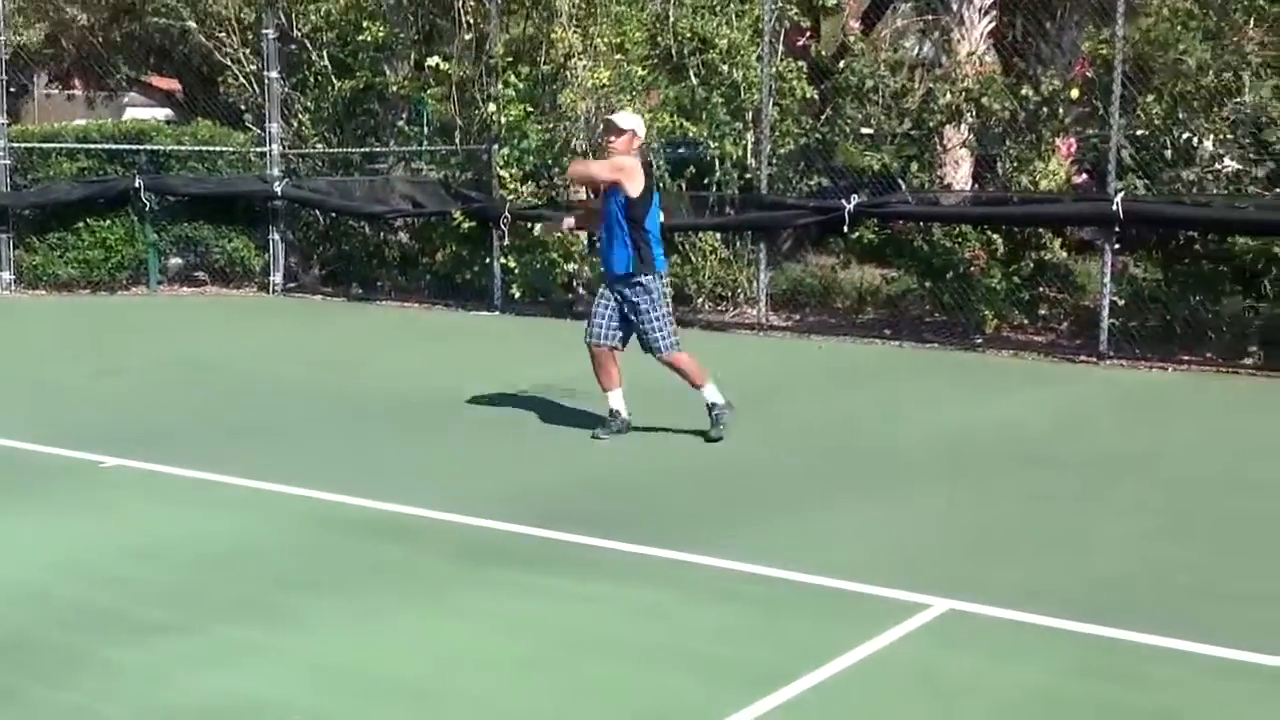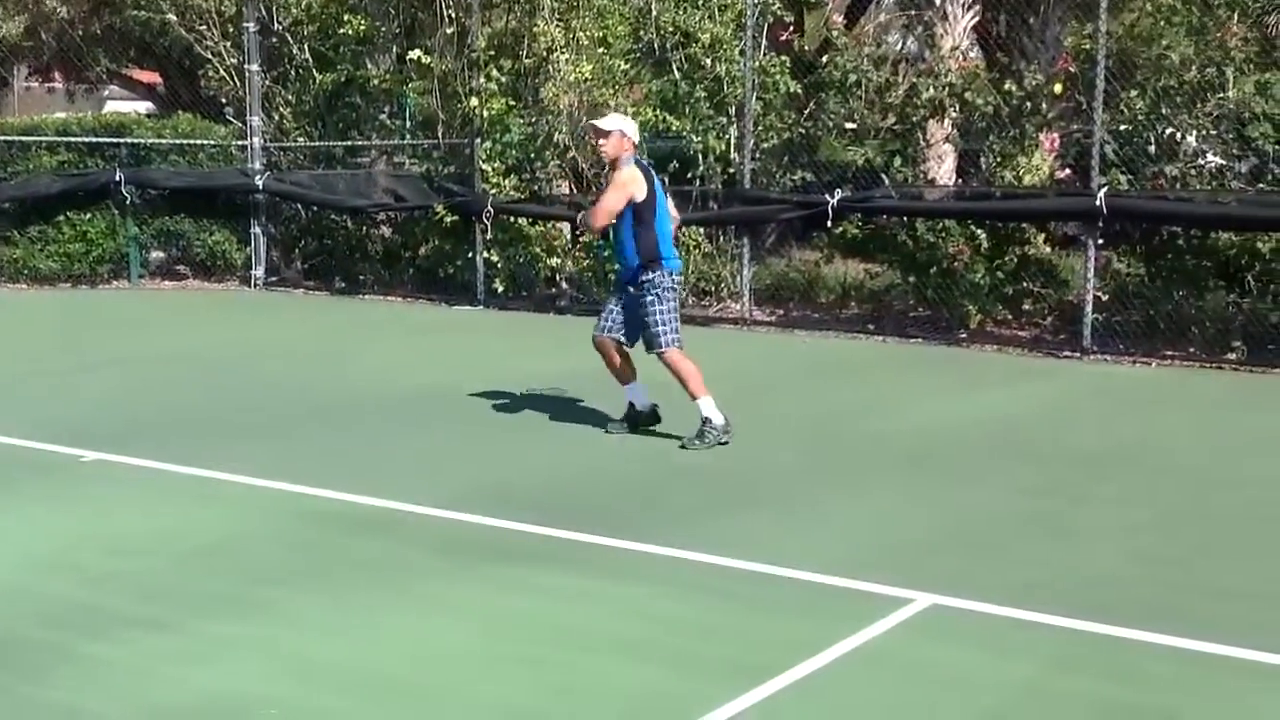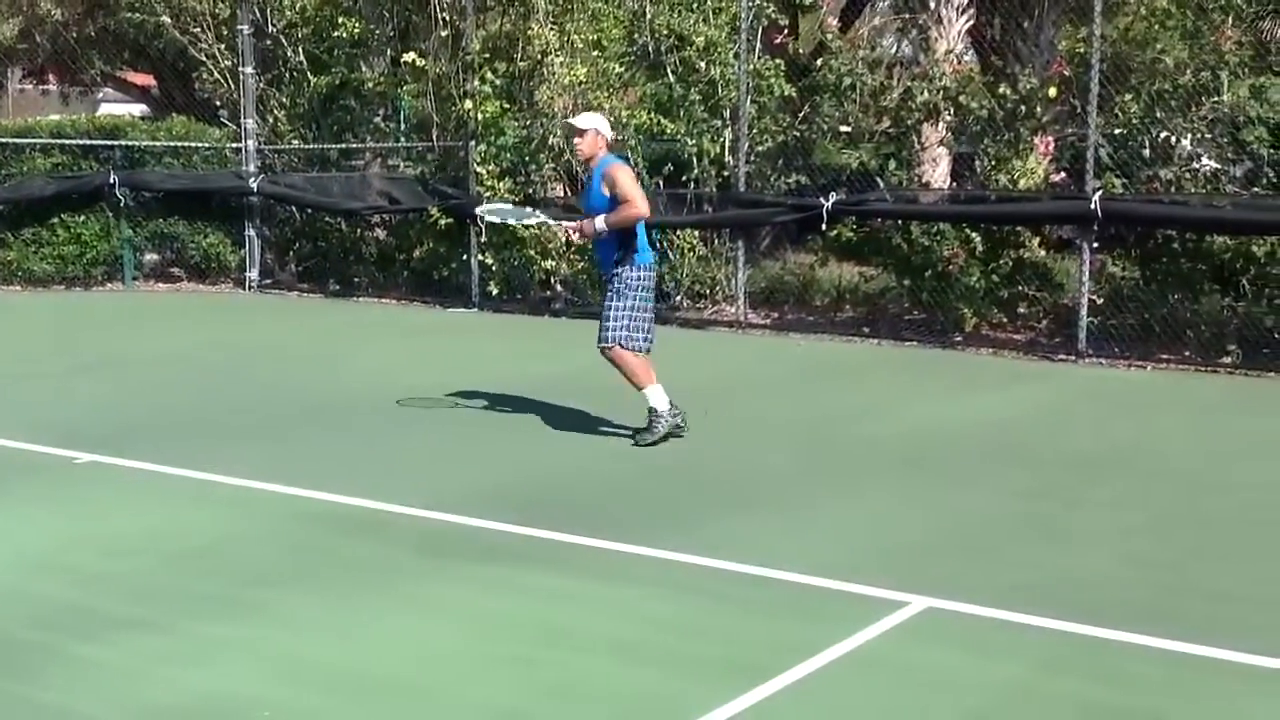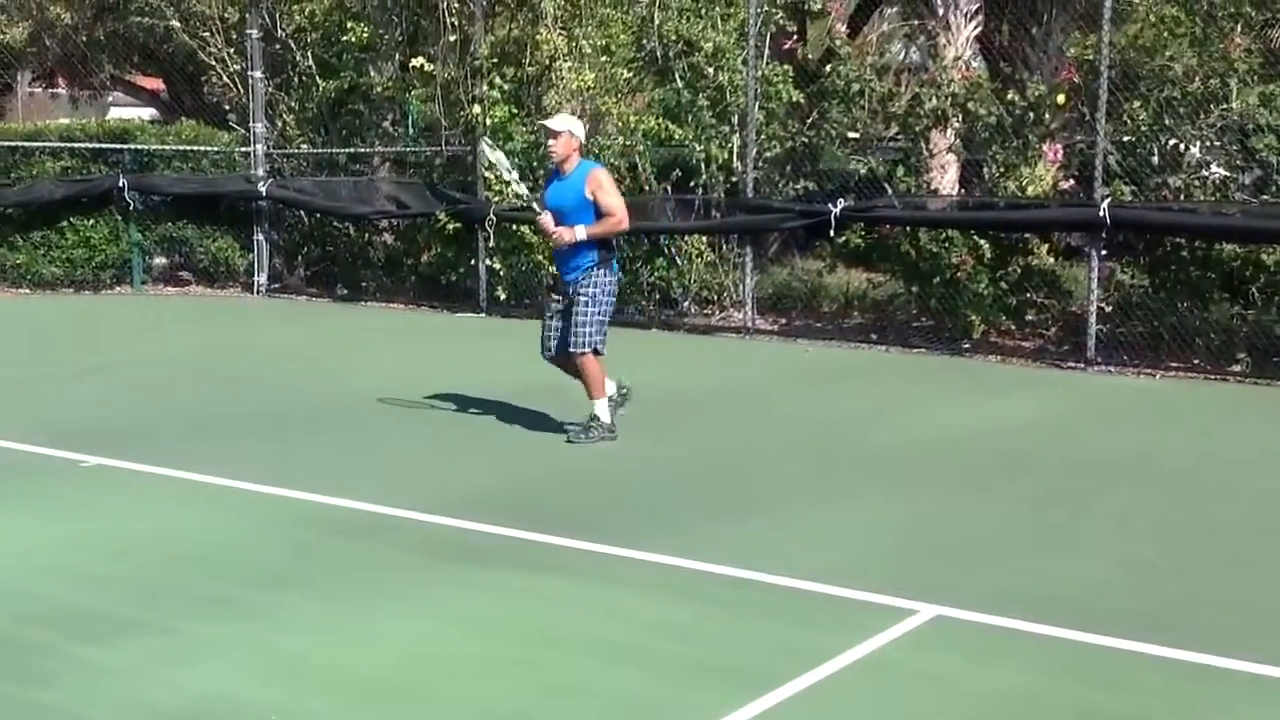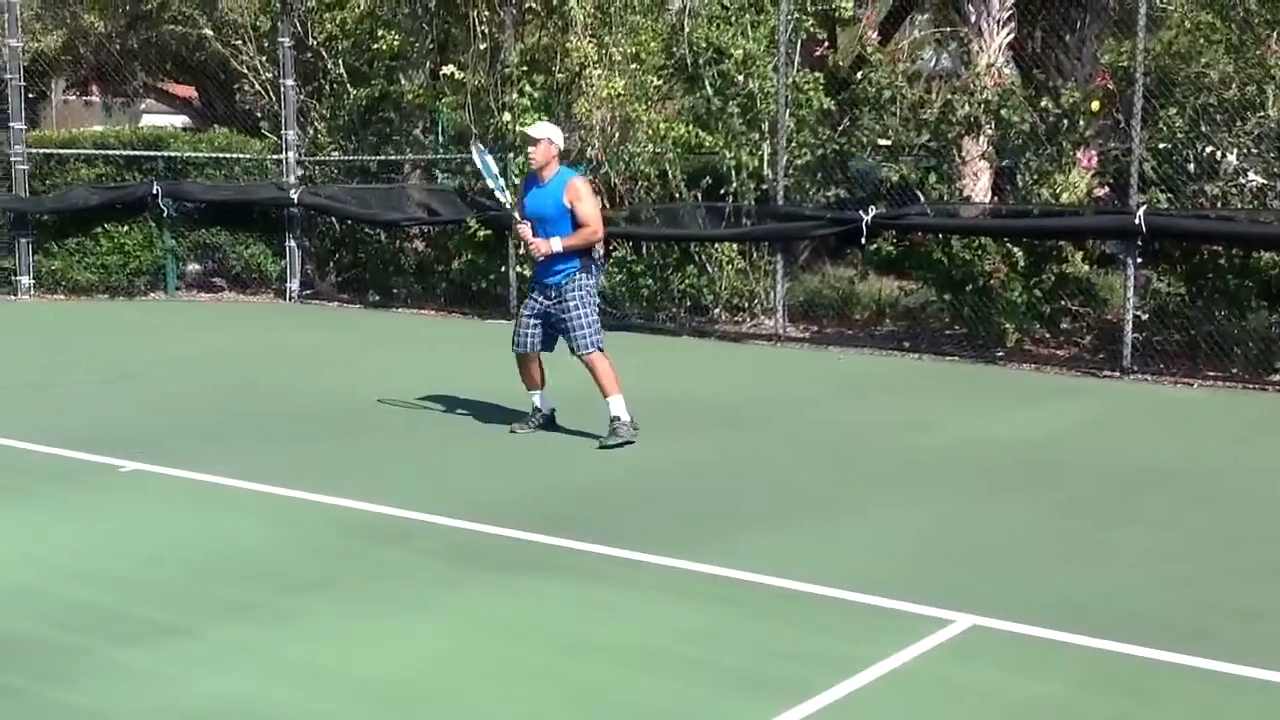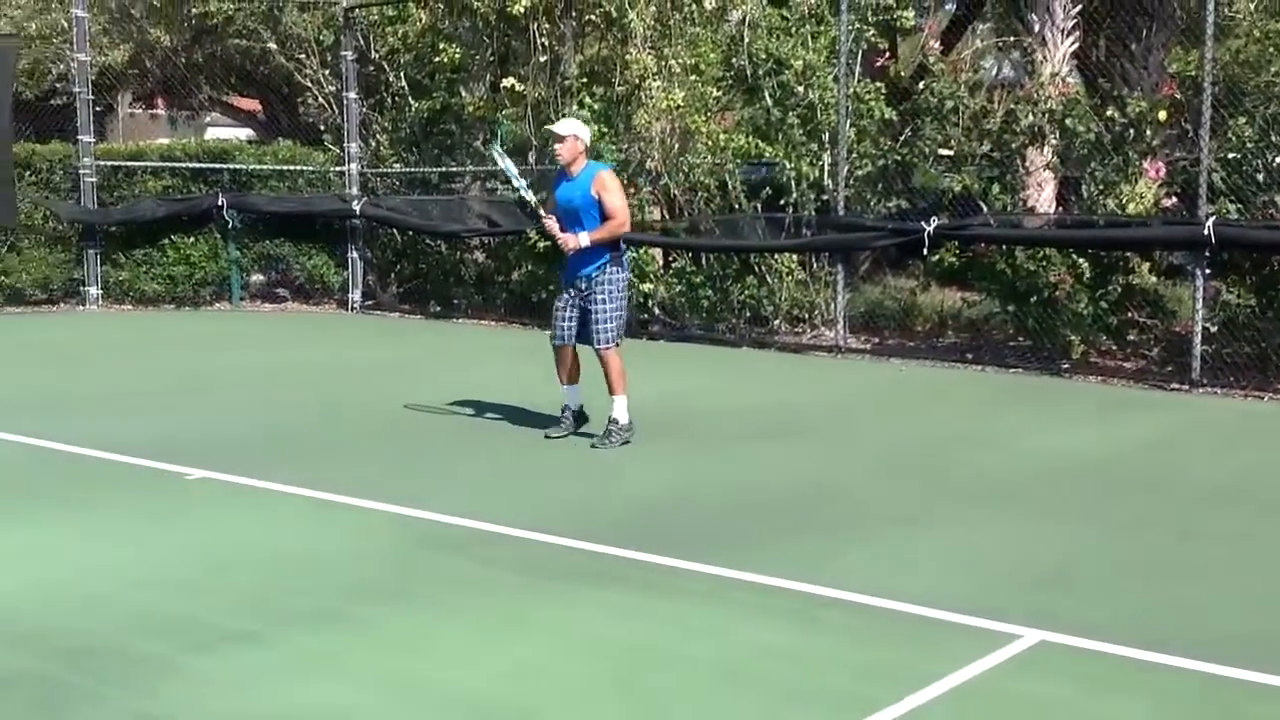
dt=0.3s
person 1, frame 1
left shoulder: (627, 166)
right shoulder: (616, 175)
left elbow: (575, 173)
right elbow: (599, 219)
left wrist: (577, 164)
right wrist: (572, 221)
left hip: (644, 278)
right hip: (615, 278)
left knee: (664, 352)
right knee: (598, 344)
left ankle: (716, 404)
right ankle: (617, 414)
person 1, frame 2
left shoulder: (626, 172)
right shoulder: (636, 174)
left elbow: (596, 219)
right elbow: (673, 218)
left wrist: (584, 218)
left hip: (657, 275)
right hip: (634, 276)
left knee: (668, 350)
right knee: (605, 339)
left ankle: (715, 422)
right ankle: (640, 407)
person 1, frame 3
left shoulder: (614, 170)
right shoulder: (593, 176)
left elbow: (640, 209)
left wrist: (599, 223)
right wrist: (581, 229)
left hip: (631, 269)
right hip: (616, 271)
left knee: (614, 346)
right knee: (625, 349)
left ankle: (663, 408)
right ankle: (667, 416)
person 1, frame 4
left shoulder: (595, 176)
right shoulder: (551, 179)
left elbow: (620, 221)
left wrist: (577, 232)
right wrist: (547, 227)
left hip: (596, 275)
right hip: (565, 278)
left knee: (583, 350)
right knee: (553, 350)
left ankle: (603, 419)
right ankle: (611, 390)
person 1, frame 5
left shoulder: (573, 184)
right shoulder: (528, 184)
left elbow: (595, 231)
left wrist: (552, 245)
right wrist: (525, 234)
left hip: (575, 279)
right hip: (542, 282)
left knee: (589, 351)
right knee: (524, 349)
left ankle: (622, 421)
right ankle: (542, 411)
person 1, frame 6
left shoulder: (602, 177)
right shoulder: (559, 180)
left elbow: (622, 222)
left wrist: (581, 239)
right wrist: (551, 225)
left hip: (606, 273)
right hip: (574, 275)
left knee: (604, 345)
right knee: (562, 342)
left ankle: (619, 421)
right ankle: (573, 410)
